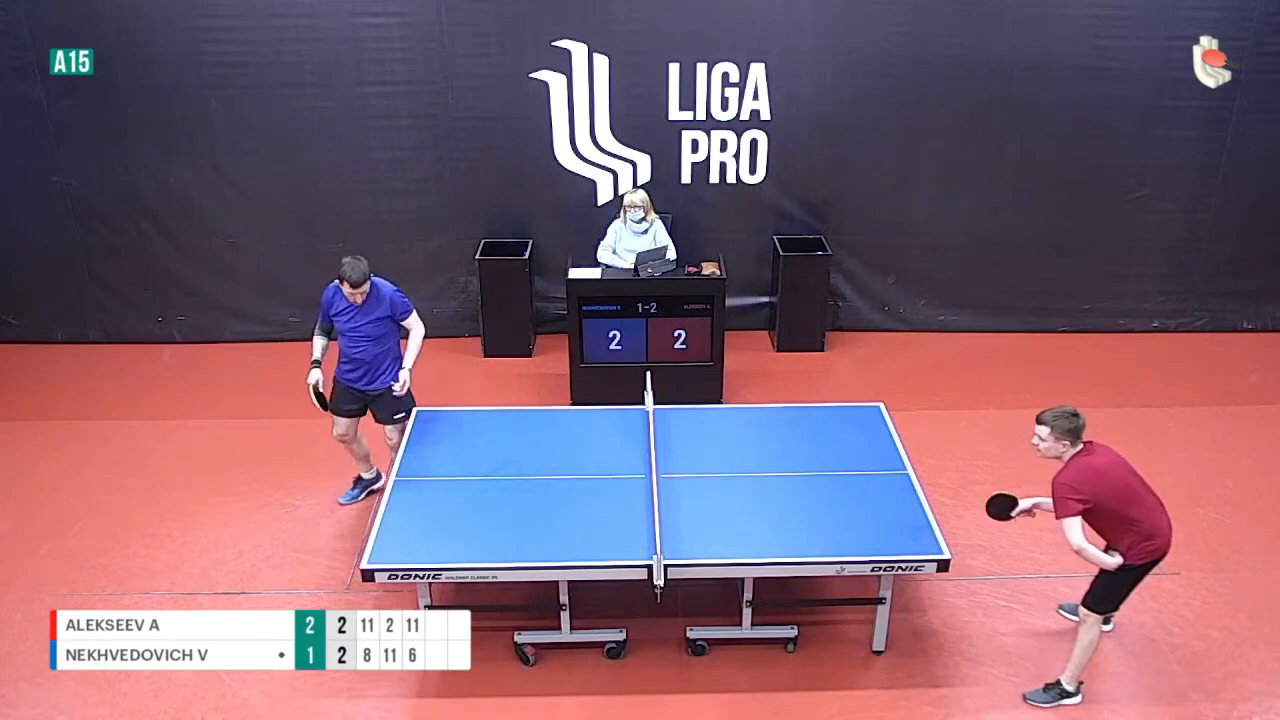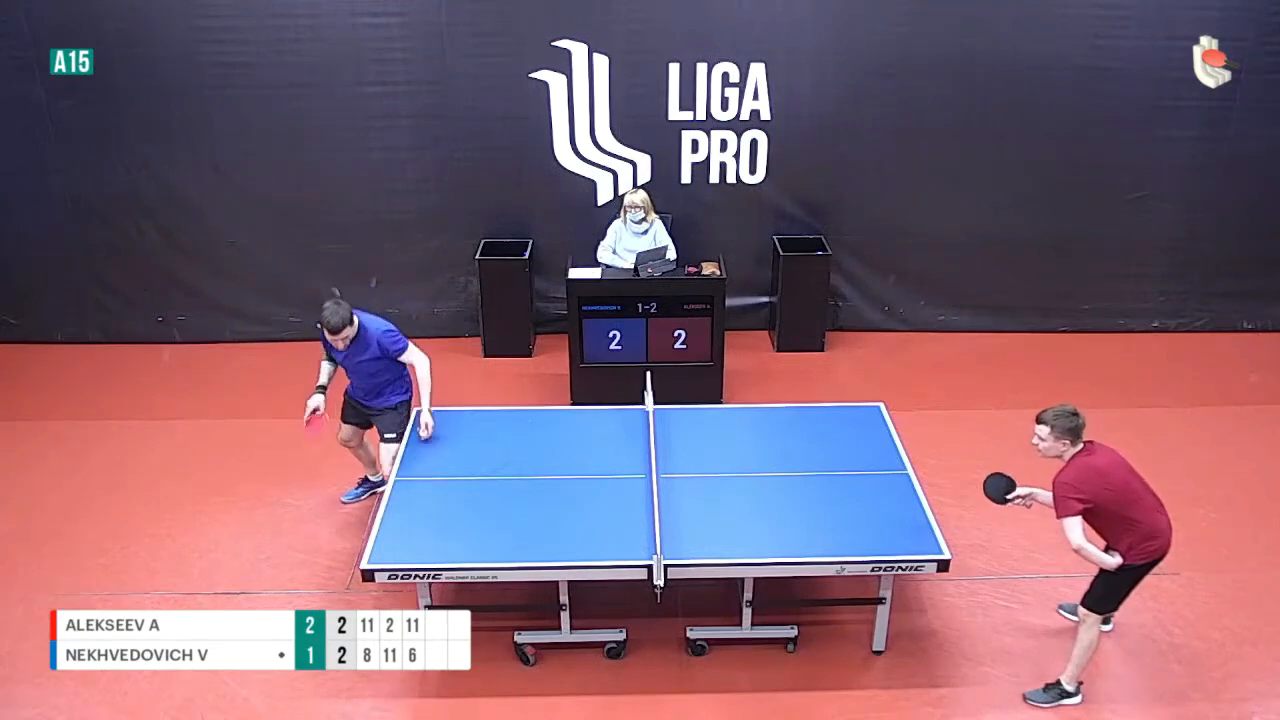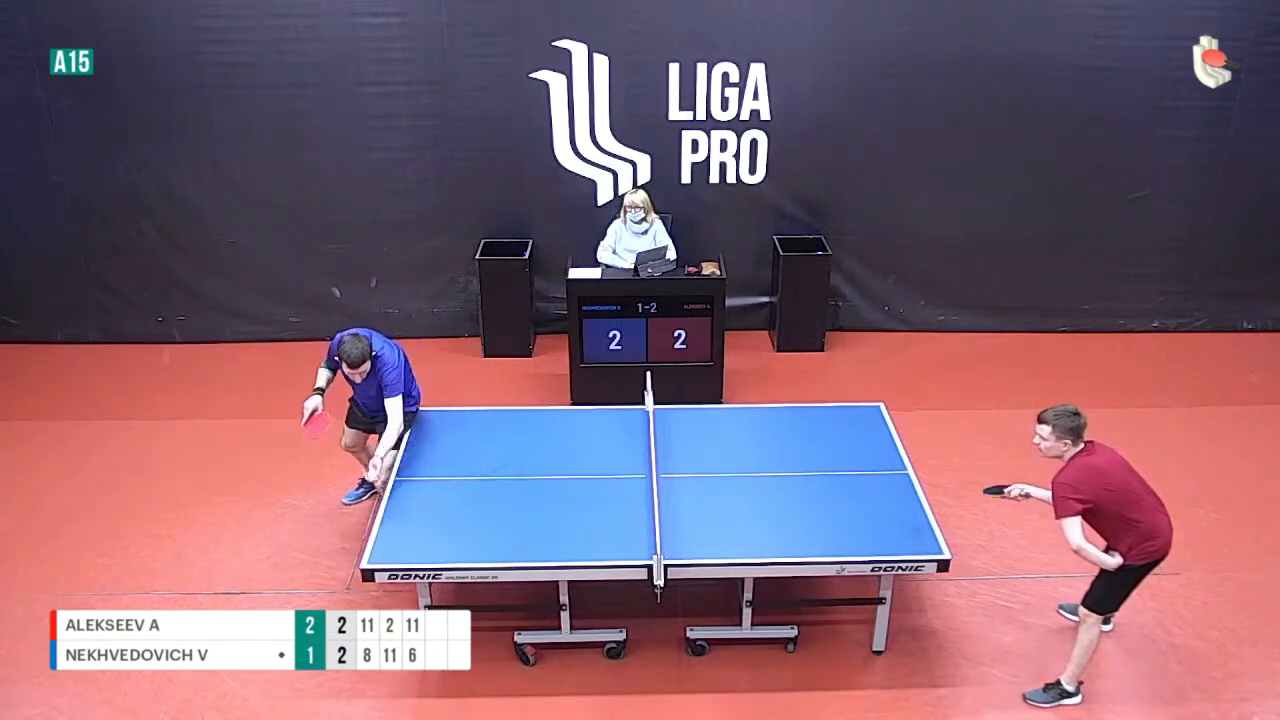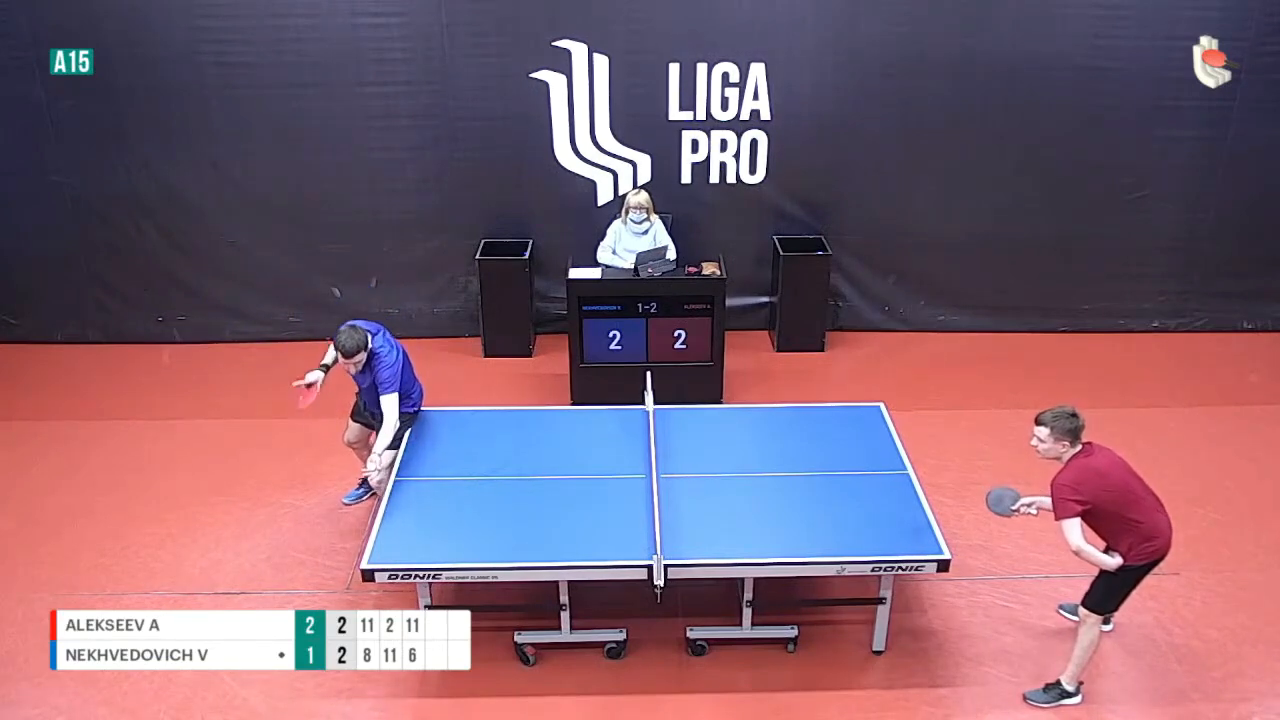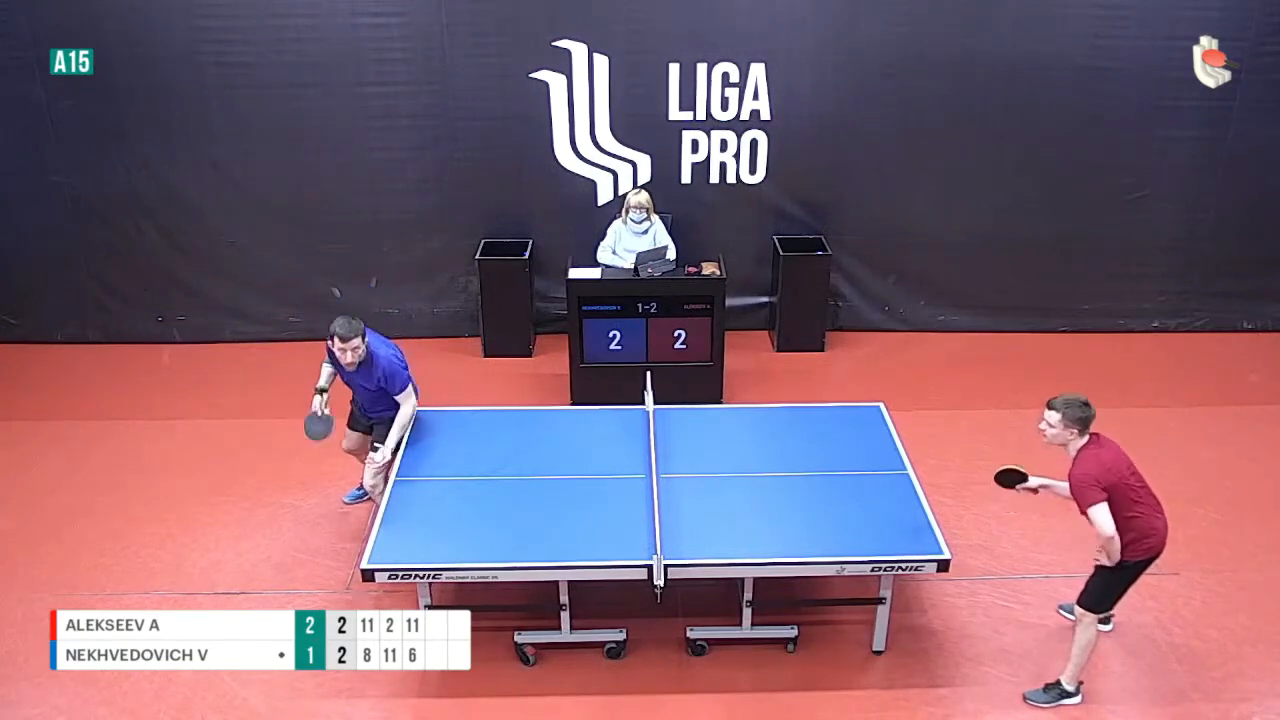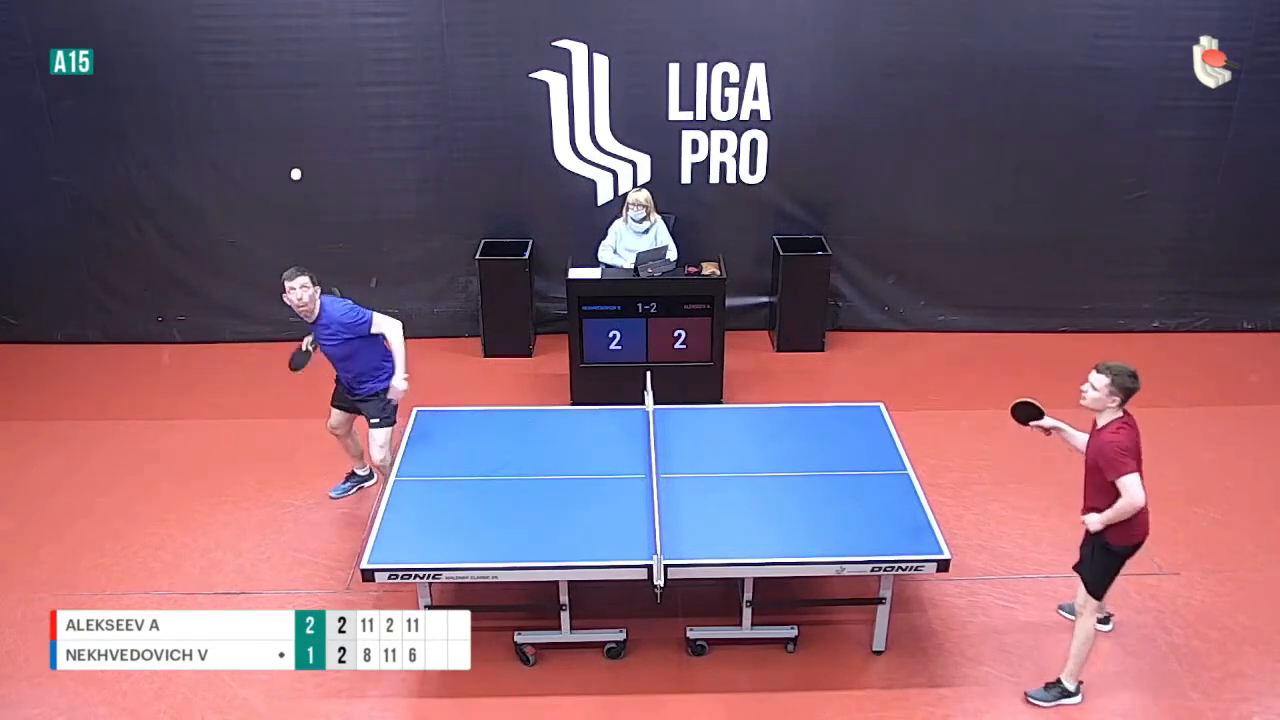
dt=0.7s
person 1, frame 1
left shoulder: (1066, 480)
right shoulder: (1095, 451)
left elbow: (1078, 544)
left wrist: (1112, 563)
right wrist: (1037, 503)
left hip: (1142, 546)
right hip: (1155, 528)
left knee: (1089, 615)
left ankle: (1068, 687)
right ankle: (1103, 611)
person 1, frame 2
left shoulder: (1067, 480)
right shoulder: (1096, 450)
left elbow: (1078, 544)
left wrist: (1112, 563)
right wrist: (1035, 495)
left hip: (1142, 546)
right hip: (1155, 528)
left knee: (1088, 615)
left ankle: (1068, 688)
right ankle: (1103, 613)
person 1, frame 3
left shoulder: (1066, 480)
right shoulder: (1096, 451)
left elbow: (1077, 544)
left wrist: (1113, 563)
right wrist: (1031, 491)
left hip: (1143, 546)
right hip: (1155, 529)
left knee: (1088, 614)
left ankle: (1068, 687)
right ankle: (1103, 612)
person 1, frame 4
left shoulder: (1065, 482)
right shoulder: (1094, 452)
left elbow: (1076, 545)
left wrist: (1112, 564)
right wrist: (1039, 502)
left hip: (1143, 546)
right hip: (1155, 528)
left knee: (1089, 615)
left ankle: (1068, 687)
right ankle: (1102, 612)
person 1, frame 5
left shoulder: (1082, 471)
right shoulder: (1099, 443)
left elbow: (1106, 532)
left wrist: (1112, 558)
right wrist: (1045, 484)
left hip: (1138, 542)
right hip: (1151, 525)
left knee: (1085, 613)
left ankle: (1068, 687)
right ankle: (1102, 612)
person 1, frame 6
left shoulder: (1113, 441)
right shoulder: (1115, 421)
left elbow: (1135, 499)
right elbow: (1093, 448)
left wrist: (1101, 520)
right wrist: (1058, 427)
left hip: (1117, 532)
right hip: (1110, 525)
left knee: (1085, 605)
right knee: (1089, 567)
left ankle: (1068, 686)
right ankle: (1100, 613)
person 2, frame 1
left shoulder: (389, 295)
right shoulder: (331, 296)
left elbow: (417, 328)
right elbow: (322, 331)
left wrist: (406, 368)
right wrist: (316, 365)
left hip: (386, 382)
right hip: (347, 380)
left knee: (396, 441)
right knee: (343, 434)
right ankle: (369, 476)
person 2, frame 2
left shoulder: (379, 333)
right shoulder: (329, 333)
left elbow: (420, 360)
left wrist: (425, 408)
right wrist: (320, 390)
left hip: (391, 400)
right hip: (358, 396)
left knee: (390, 473)
right knee: (347, 440)
right ankle: (373, 479)
person 2, frame 3
left shoulder: (389, 363)
right shoulder: (340, 344)
left elbow: (396, 421)
right elbow: (328, 367)
left wrist: (379, 457)
right wrist: (318, 392)
left hip: (396, 407)
right hip: (364, 401)
left knee: (382, 480)
right knee: (350, 444)
right ankle: (370, 481)
person 2, frame 4
left shoulder: (385, 361)
right shoulder: (352, 333)
left elbow: (391, 419)
right elbow: (335, 348)
left wrist: (377, 454)
right wrist: (323, 368)
left hip: (401, 406)
right hip: (370, 396)
left knee: (378, 479)
right knee: (352, 440)
right ankle: (371, 481)
person 2, frame 5
left shoulder: (386, 361)
right shoulder: (335, 346)
left elbow: (409, 404)
right elbow: (330, 363)
left wrist: (389, 447)
right wrist: (321, 390)
left hip: (391, 413)
right hip: (363, 404)
left knee: (372, 484)
right knee: (351, 446)
right ankle: (374, 480)
person 2, frame 6
left shoulder: (340, 313)
right shoulder: (309, 313)
left elbow: (392, 326)
left wrist: (400, 375)
left hip: (378, 386)
right hip: (347, 382)
left knee: (379, 460)
right knee: (337, 428)
right ankle: (362, 474)
